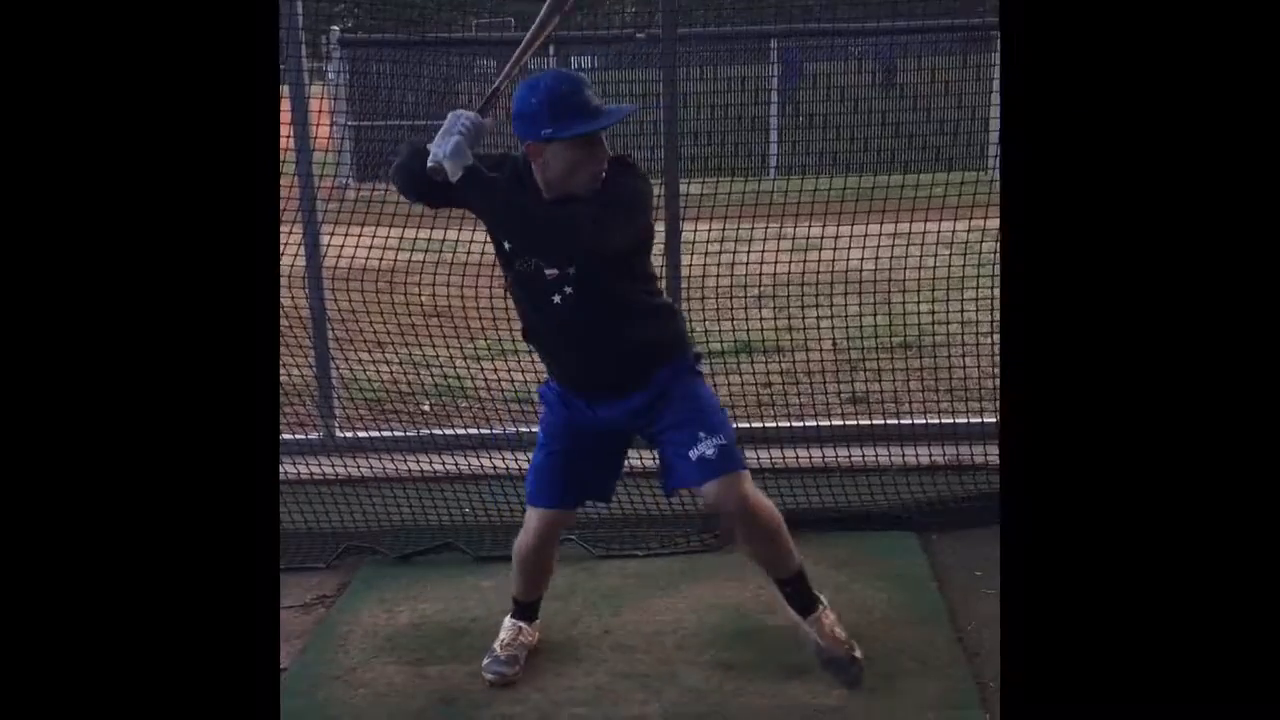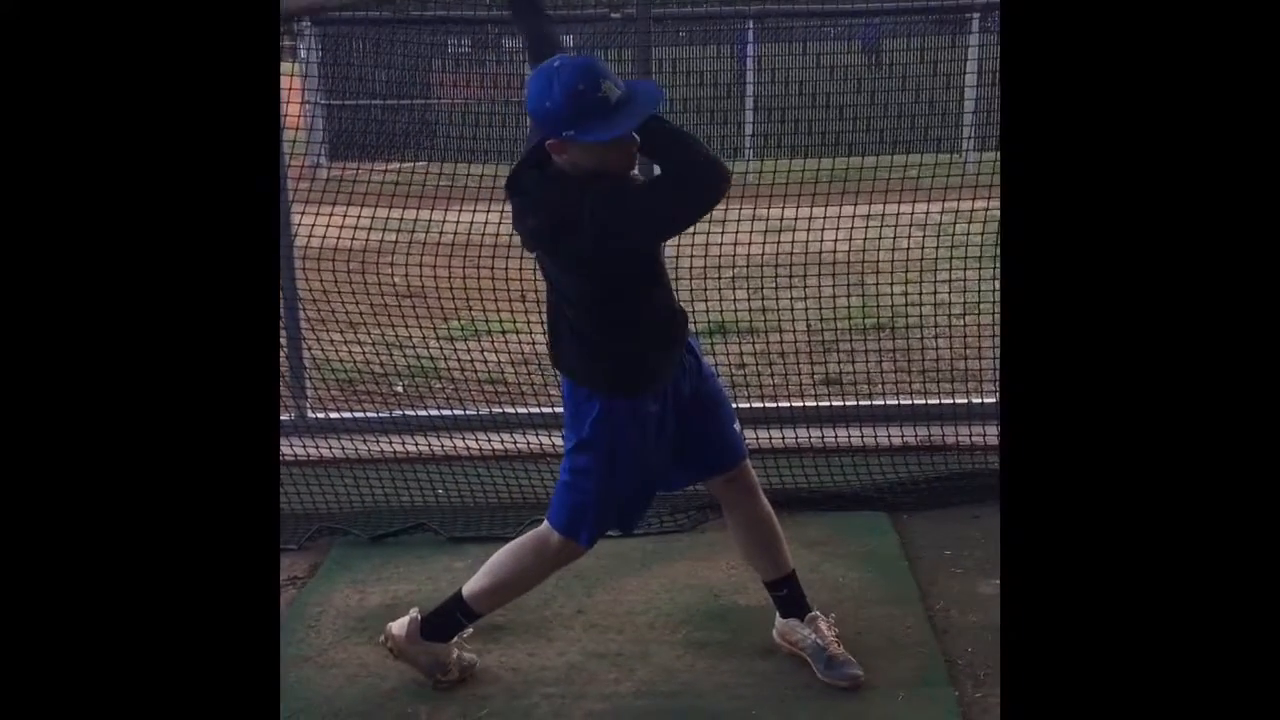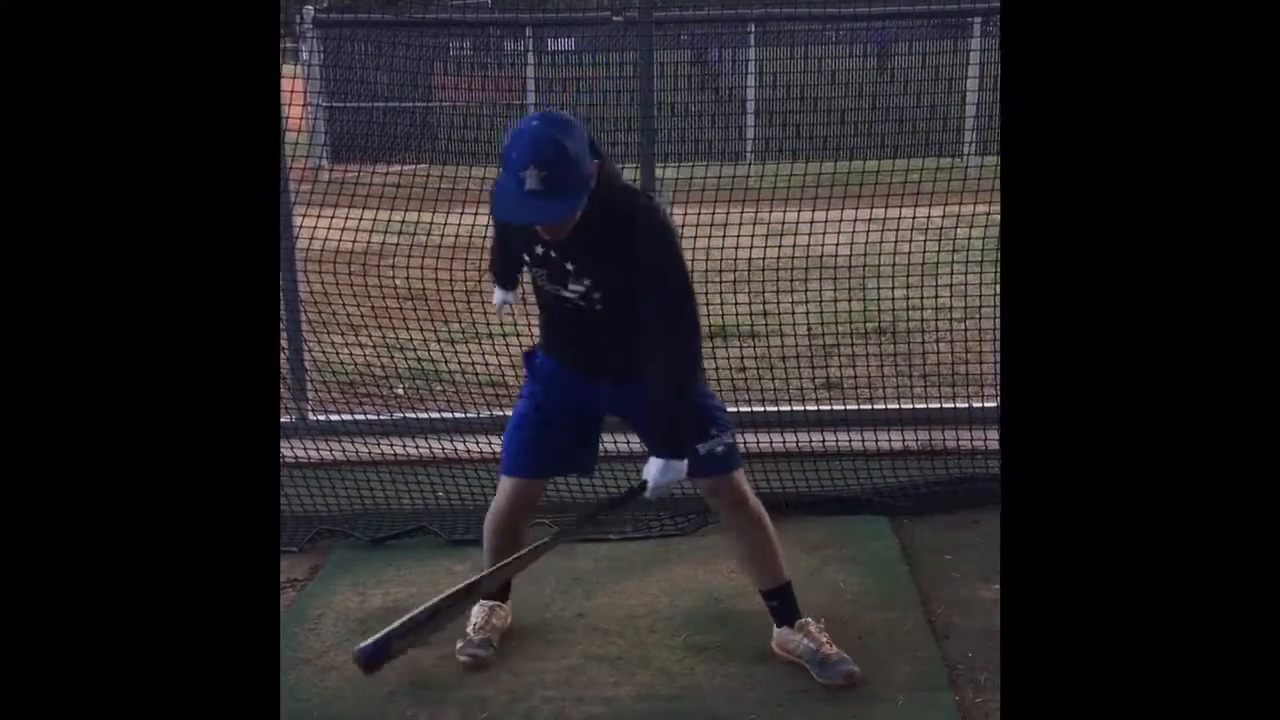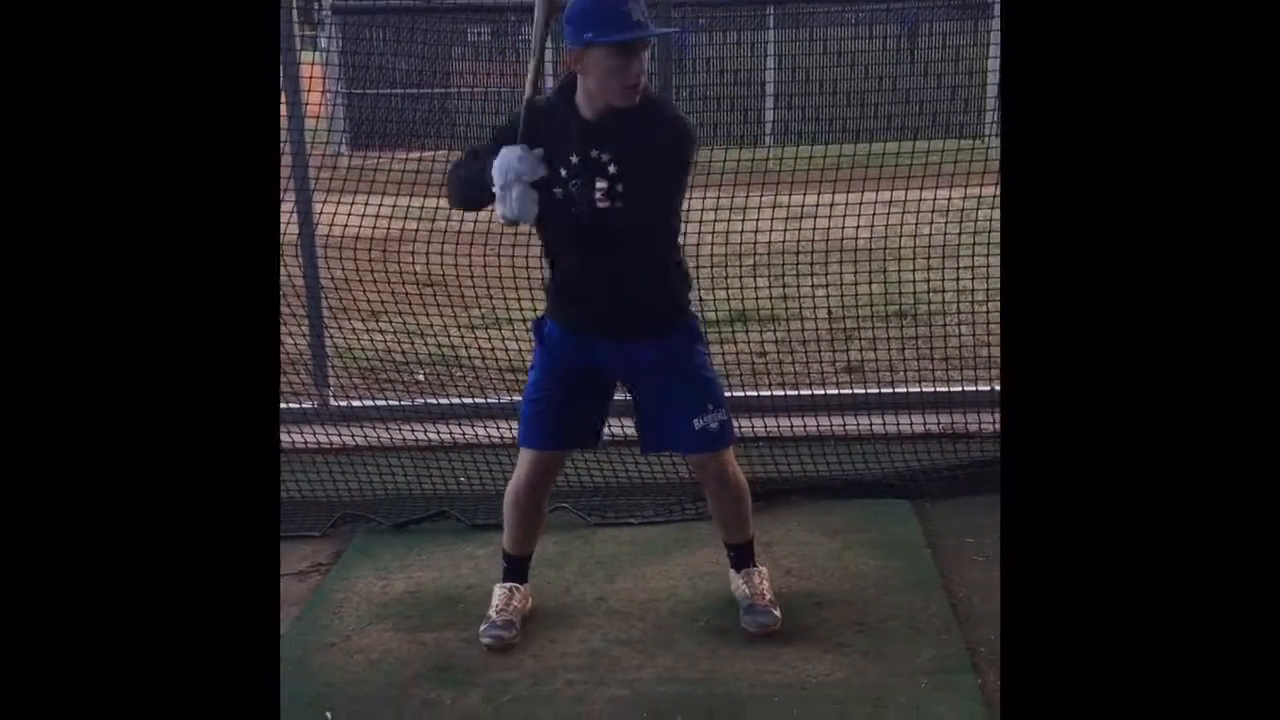
dt=1s
person 1, frame 1
left shoulder: (624, 188)
right shoulder: (503, 178)
left elbow: (567, 242)
right elbow: (408, 179)
left wrist: (466, 175)
right wrist: (437, 151)
left hip: (660, 375)
right hip: (576, 390)
left knee: (732, 497)
right knee: (541, 526)
left ankle: (811, 613)
right ankle: (522, 621)
person 1, frame 2
left shoulder: (551, 163)
right shoulder: (594, 211)
left elbow: (547, 64)
right elbow: (705, 181)
right wrist: (642, 123)
left hip: (667, 356)
right hip: (616, 391)
left knee: (736, 480)
right knee: (571, 536)
left ankle: (795, 618)
right ankle: (424, 631)
person 1, frame 3
left shoulder: (639, 226)
right shoulder: (518, 204)
left elbow: (674, 337)
left wrist: (668, 443)
right wrist: (502, 282)
left hip: (652, 367)
right hip: (564, 363)
left knee: (729, 489)
right knee: (514, 494)
left ankle: (791, 626)
right ankle: (490, 603)
person 1, frame 4
left shoulder: (665, 130)
right shoulder: (540, 123)
left elbow: (642, 230)
right elbow: (460, 185)
left wrist: (544, 207)
right wrist: (496, 173)
left hip: (660, 331)
right hip: (572, 330)
left knee: (714, 460)
right knee: (534, 464)
left ankle: (745, 571)
right ankle: (512, 585)
